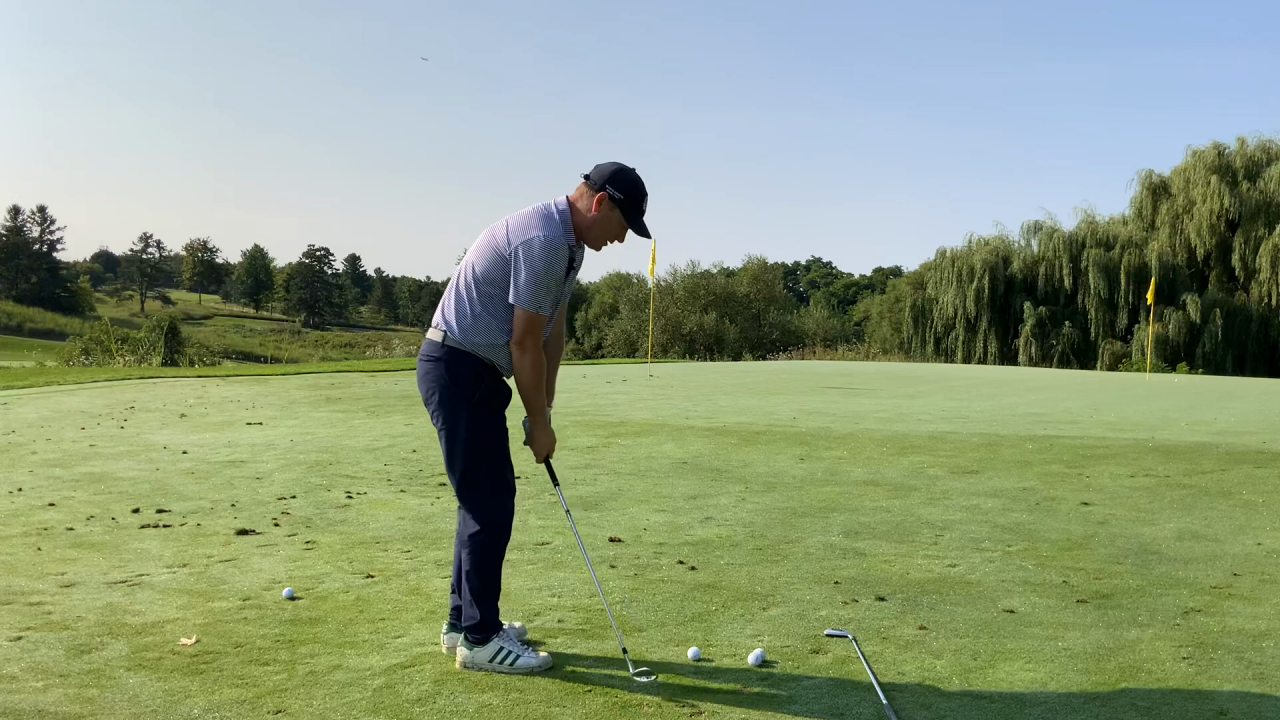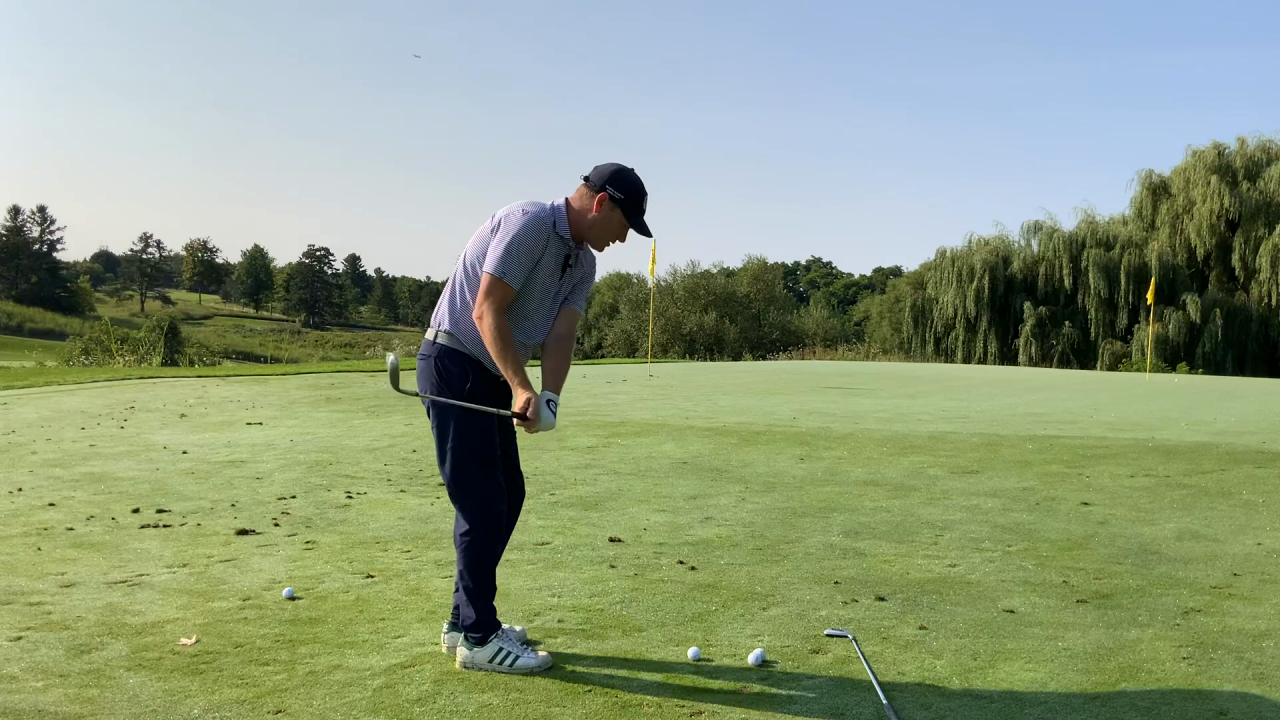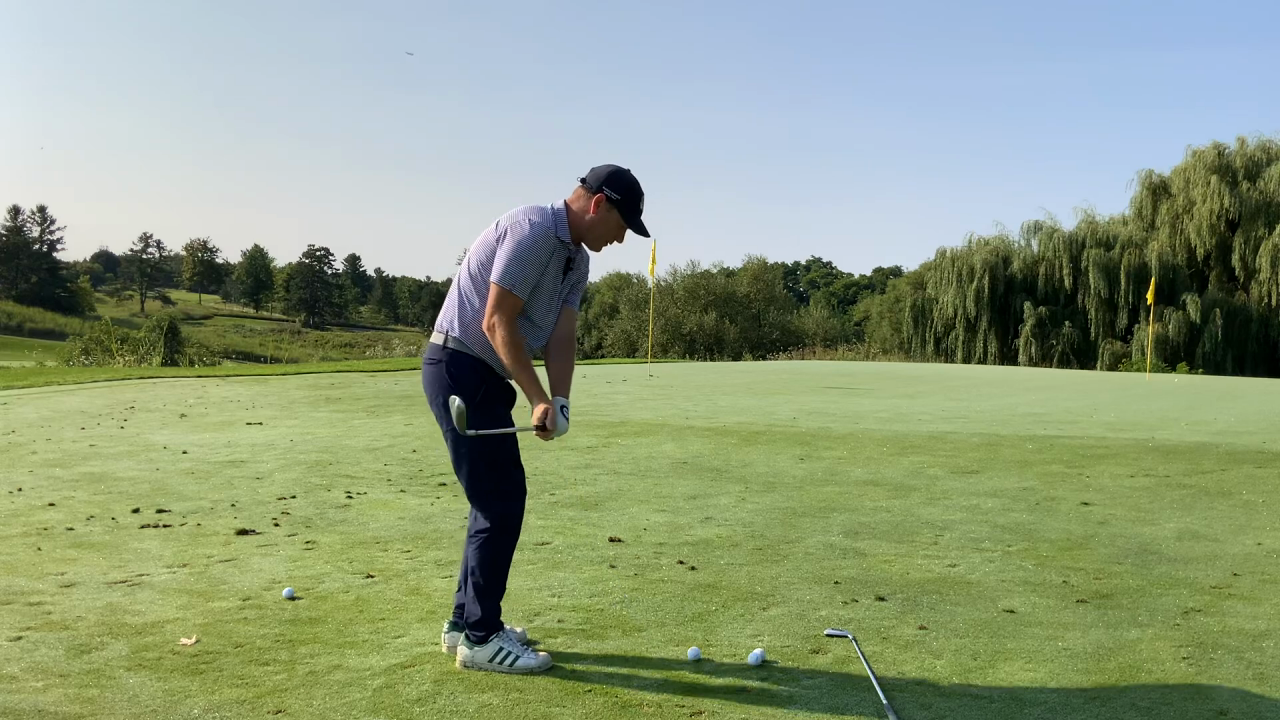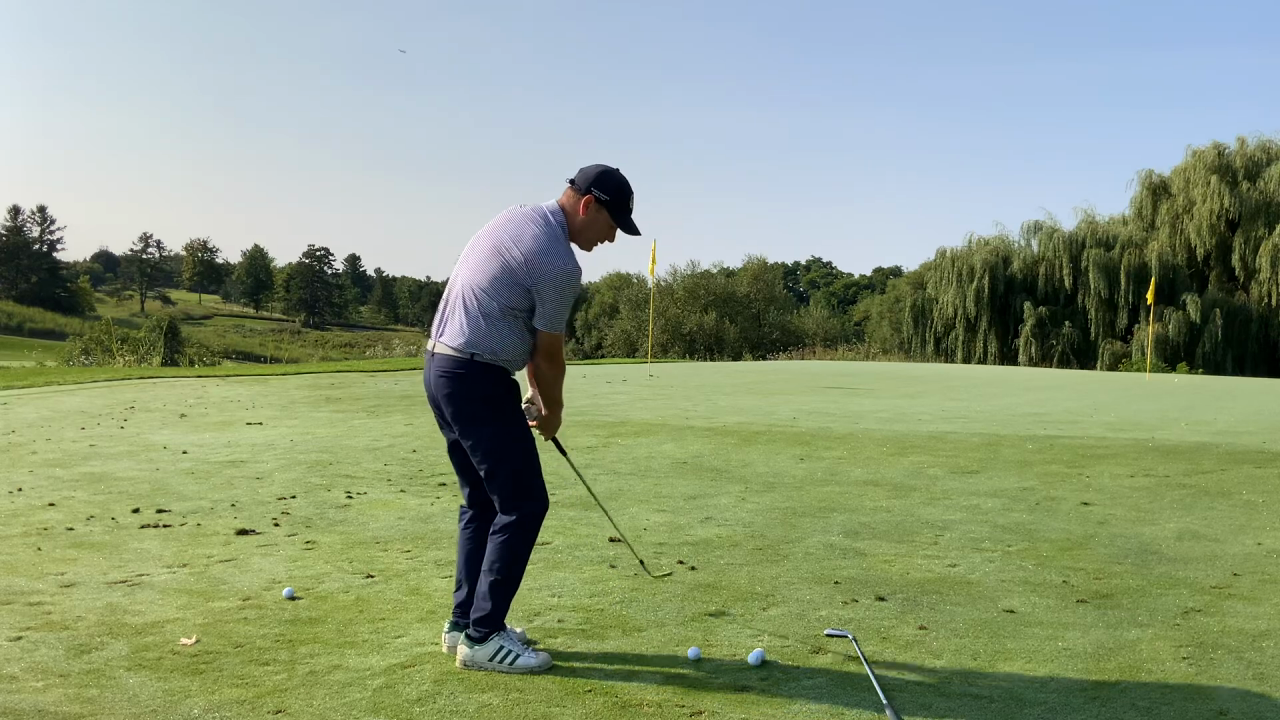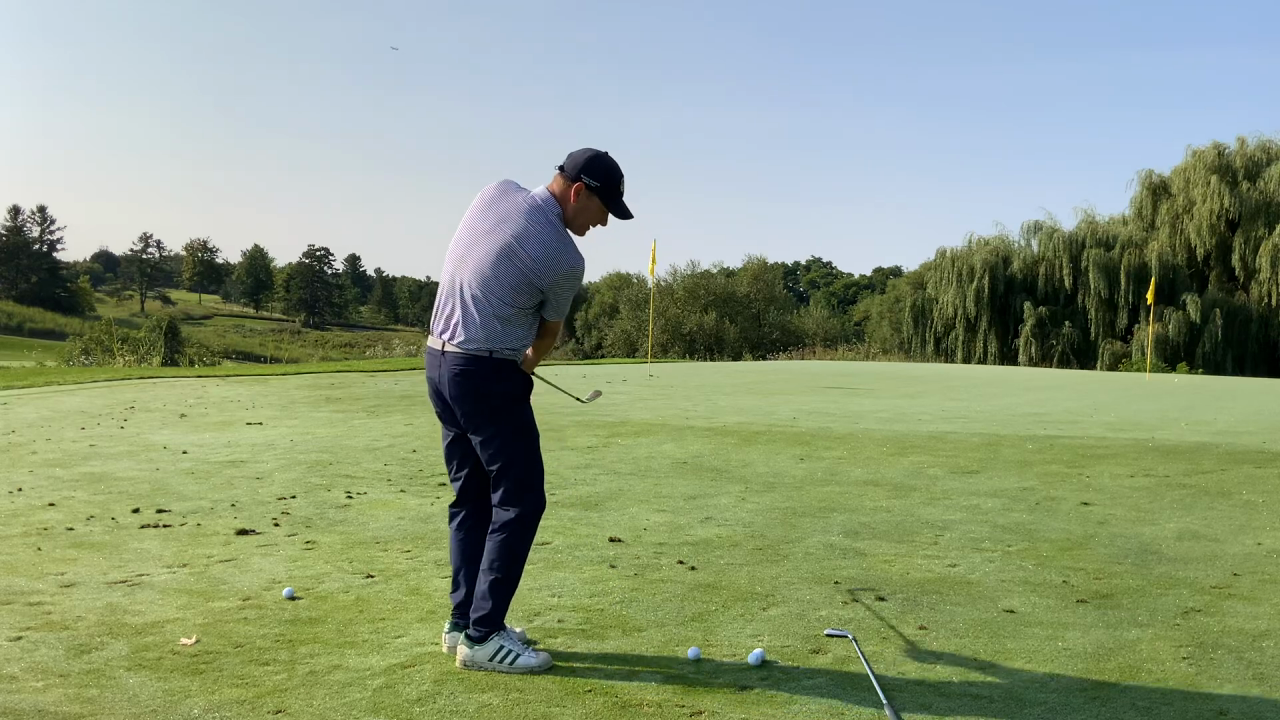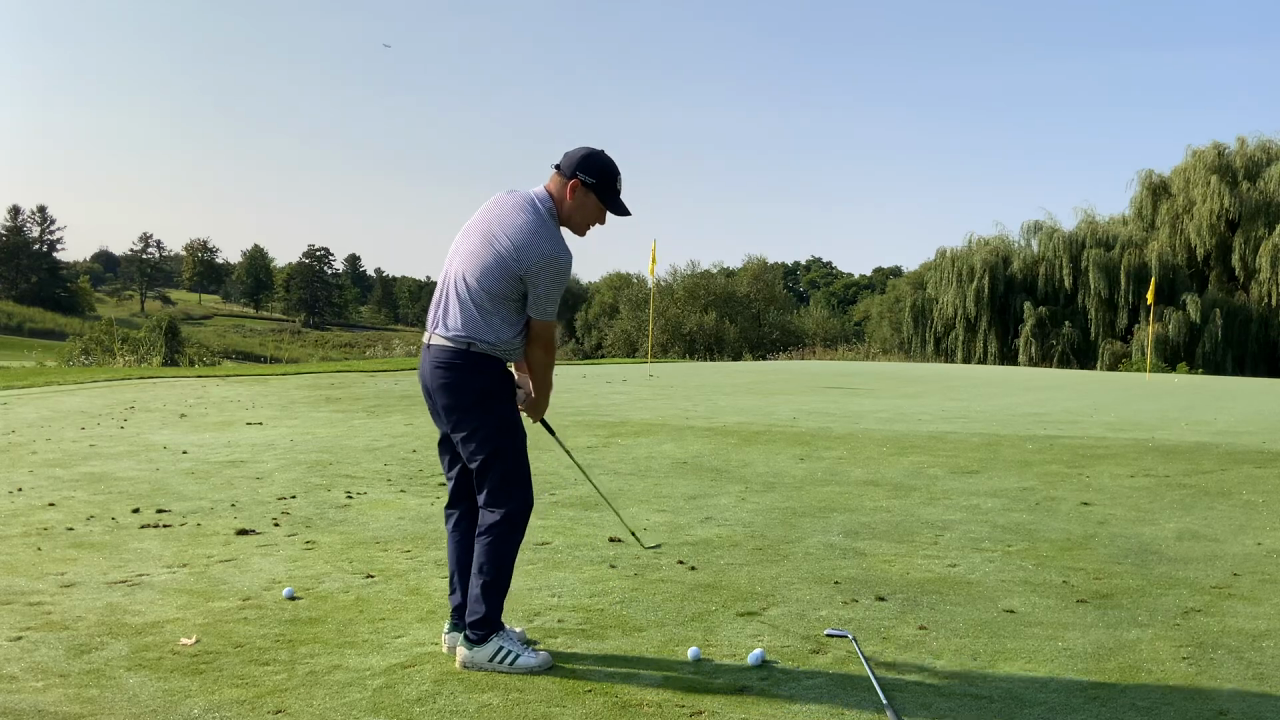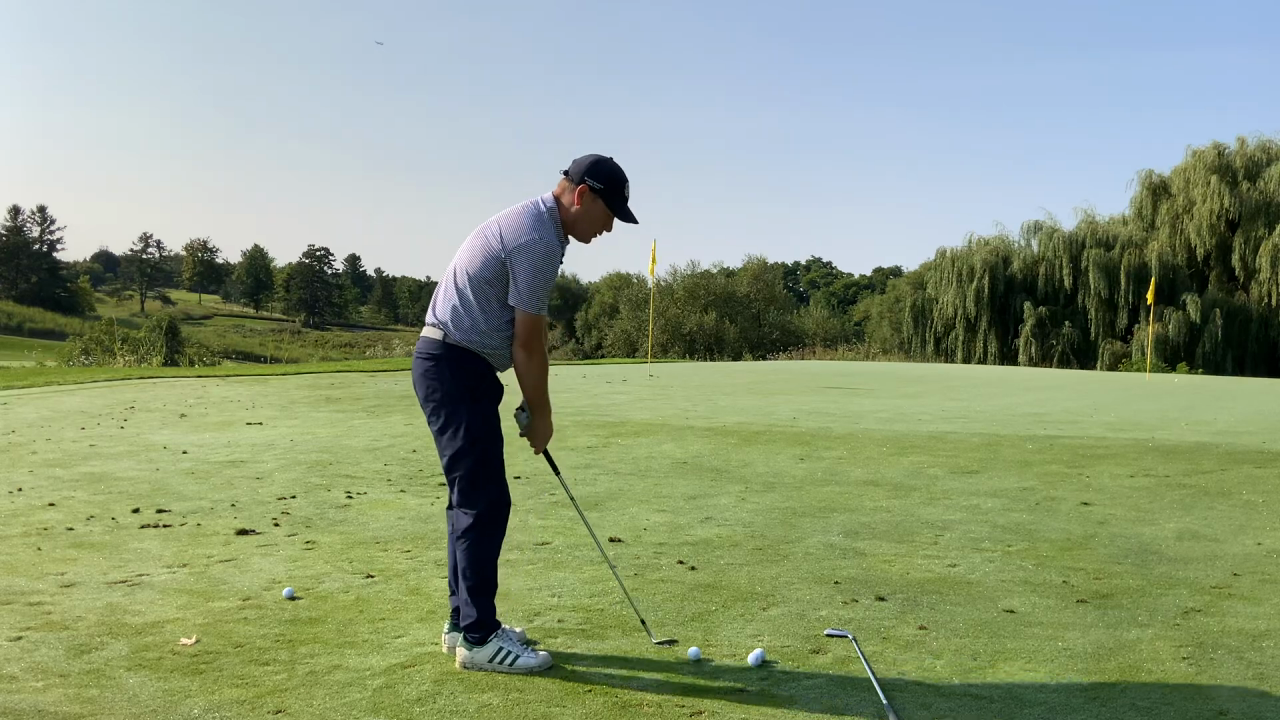
dt=0.3s
person 1, frame 1
left shoulder: (568, 247)
right shoulder: (543, 239)
left elbow: (551, 333)
right elbow: (524, 342)
left wrist: (545, 412)
right wrist: (540, 423)
left hip: (474, 374)
right hip: (458, 371)
left knee: (487, 498)
right knee: (489, 503)
left ankle: (465, 621)
right ankle: (480, 638)
person 1, frame 2
left shoulder: (582, 261)
right shoulder: (529, 224)
left elbow: (561, 335)
right elbow: (486, 312)
left wrist: (548, 398)
right wrist: (519, 386)
left hip: (485, 377)
right hip: (453, 369)
left knee: (505, 496)
right knee: (480, 503)
left ankle: (466, 622)
right ankle: (478, 639)
person 1, frame 3
left shoulder: (575, 258)
right shoulder: (534, 230)
left elbow: (562, 338)
right elbow: (496, 320)
left wrist: (558, 403)
right wrist: (538, 397)
left hip: (478, 375)
right hip: (461, 372)
left knee: (499, 498)
right knee: (500, 503)
left ankle: (466, 621)
right ankle: (480, 637)
person 1, frame 4
left shoulder: (521, 216)
right shoulder: (559, 261)
right elbow: (547, 355)
left wrist: (536, 396)
right wrist: (551, 413)
left hip: (447, 371)
right hip: (476, 382)
left knee: (485, 500)
right knee: (523, 503)
left ankle: (465, 620)
right ankle: (482, 636)
person 1, frame 5
left shoulder: (498, 192)
right shoulder: (564, 259)
right elbow: (547, 332)
right wrist: (529, 358)
left hip: (442, 361)
right hip: (486, 377)
left knee: (473, 497)
right knee: (520, 502)
left ankle: (464, 622)
right ankle: (482, 637)
person 1, frame 6
left shoulder: (507, 201)
right shoulder: (550, 250)
right elbow: (541, 339)
left wrist: (519, 371)
right wrist: (540, 395)
left hip: (439, 360)
right hip: (473, 372)
left knee: (468, 497)
right knee: (506, 501)
left ankle: (464, 622)
right ankle: (480, 637)
person 1, frame 7
left shoulder: (536, 224)
right shoulder: (538, 240)
left elbow: (532, 331)
right elbow: (527, 345)
left wrist: (533, 403)
right wrist: (542, 416)
left hip: (454, 367)
right hip: (454, 368)
left knee: (470, 498)
right knee: (485, 501)
left ankle: (466, 621)
right ankle: (478, 637)
